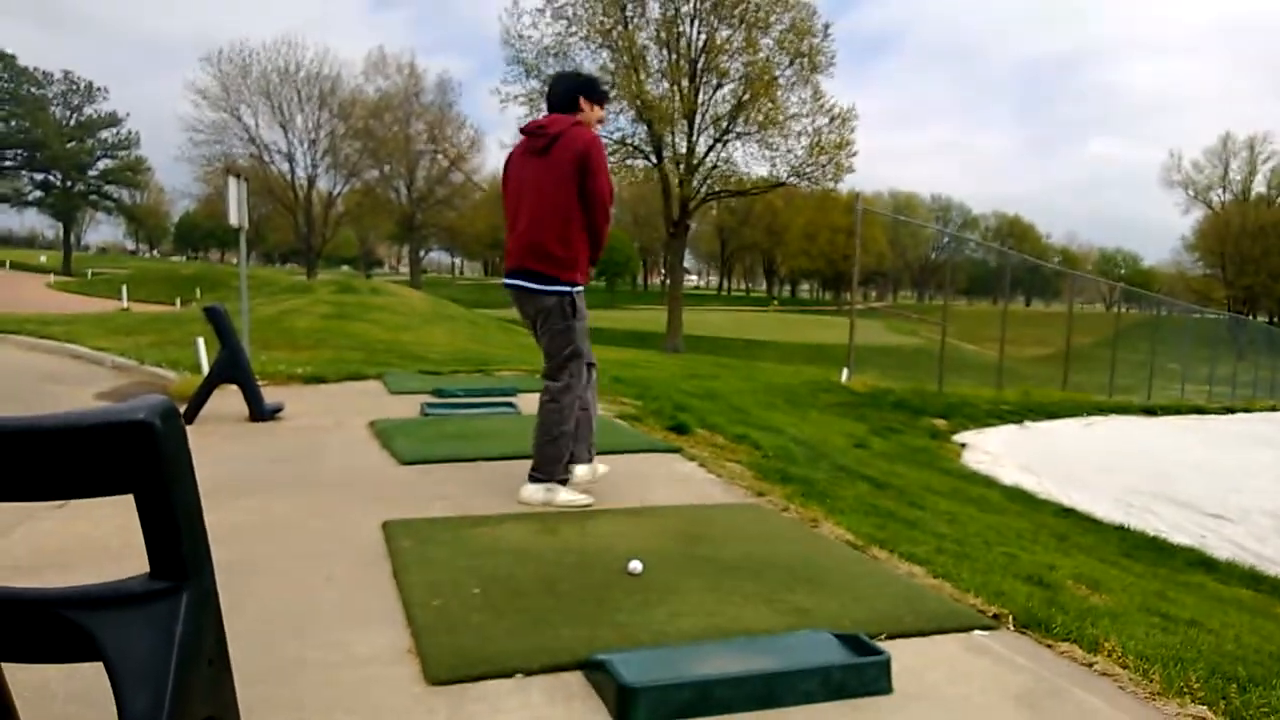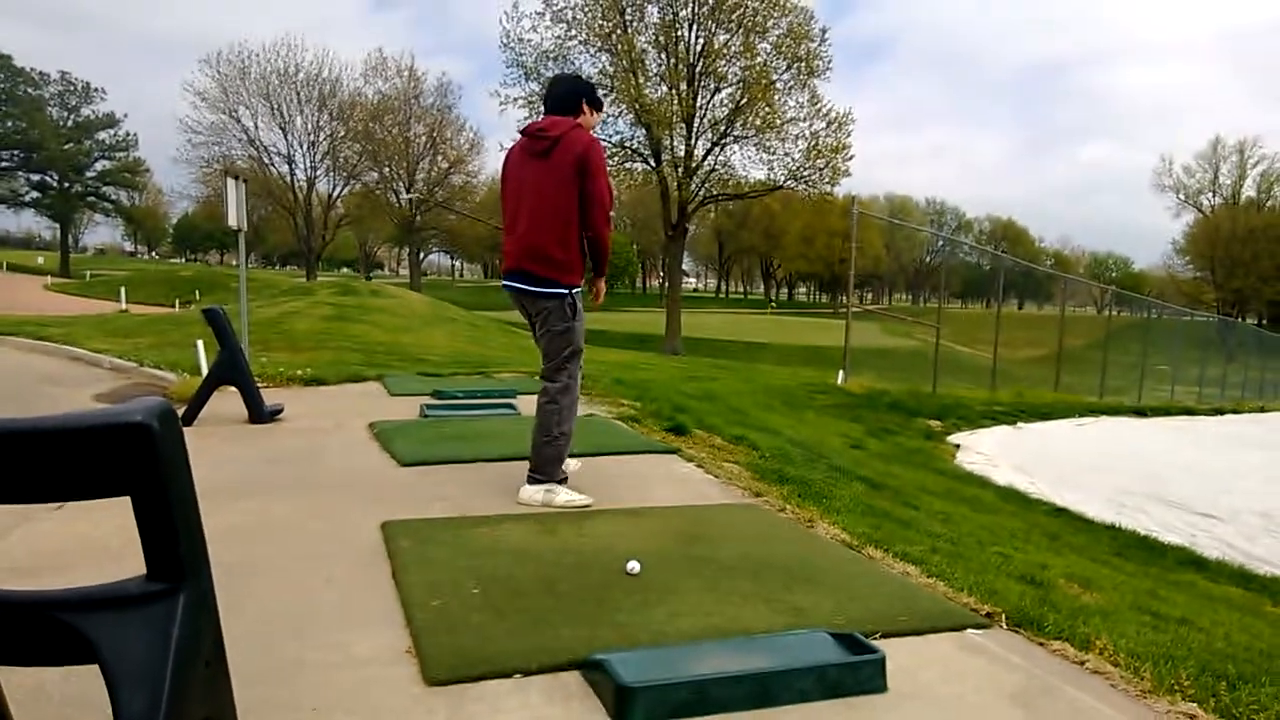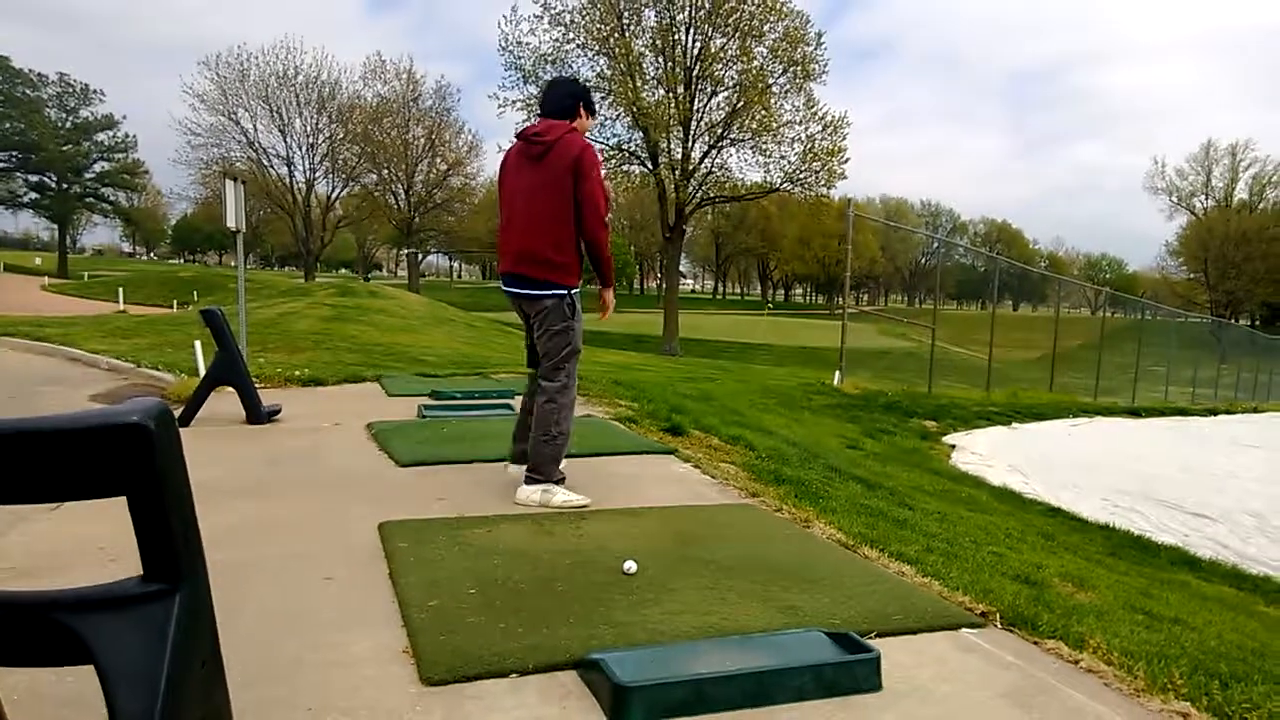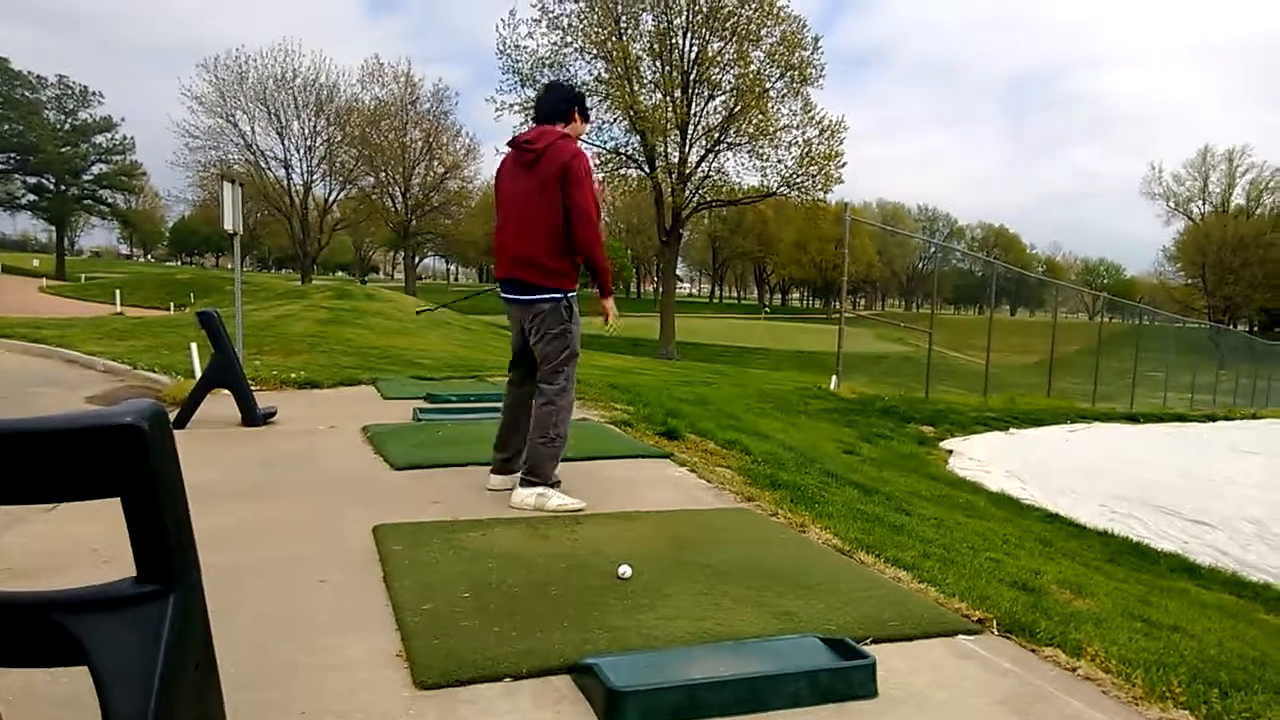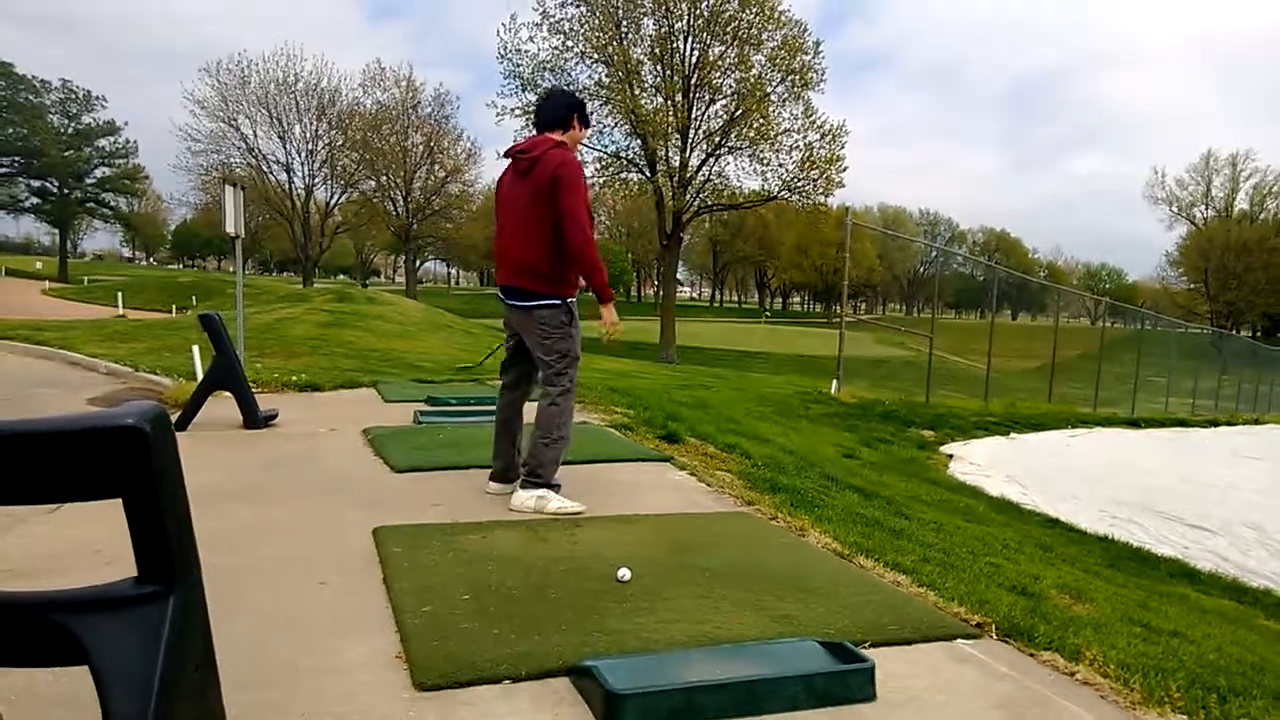
dt=0.1s
person 1, frame 1
left shoulder: (521, 150)
right shoulder: (586, 142)
right elbow: (600, 213)
right wrist: (589, 259)
left hip: (522, 275)
right hip: (556, 279)
left knee: (580, 366)
right knee: (565, 377)
left ankle: (578, 460)
right ankle: (544, 481)
person 1, frame 2
left shoulder: (518, 150)
right shoulder: (585, 146)
right elbow: (597, 219)
right wrist: (599, 273)
left hip: (517, 276)
right hip: (556, 280)
left knee: (560, 370)
right knee: (561, 378)
left ankle: (547, 456)
right ankle: (542, 482)
person 1, frame 3
left shoulder: (514, 153)
right shoulder: (579, 149)
right elbow: (594, 222)
right wrist: (607, 280)
left hip: (515, 278)
right hip: (554, 282)
left knee: (542, 369)
right knee: (559, 379)
left ankle: (525, 454)
right ankle: (540, 481)
person 1, frame 4
left shoulder: (511, 159)
right shoulder: (570, 156)
right elbow: (586, 229)
right wrist: (606, 289)
left hip: (511, 285)
right hip: (549, 289)
left knee: (524, 374)
right knee: (555, 383)
left ankle: (505, 465)
right ankle: (534, 485)
person 1, frame 5
left shoulder: (513, 168)
right shoulder: (564, 164)
right elbow: (578, 237)
right wrist: (605, 298)
left hip: (513, 290)
right hip: (548, 295)
left knee: (516, 380)
right knee: (559, 385)
left ankle: (504, 474)
right ankle: (535, 487)
